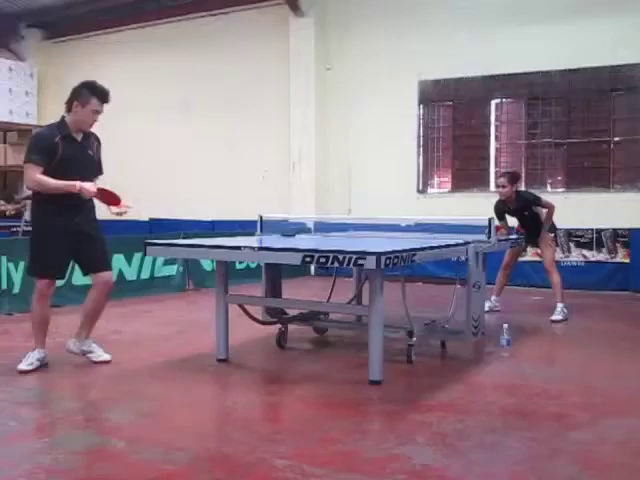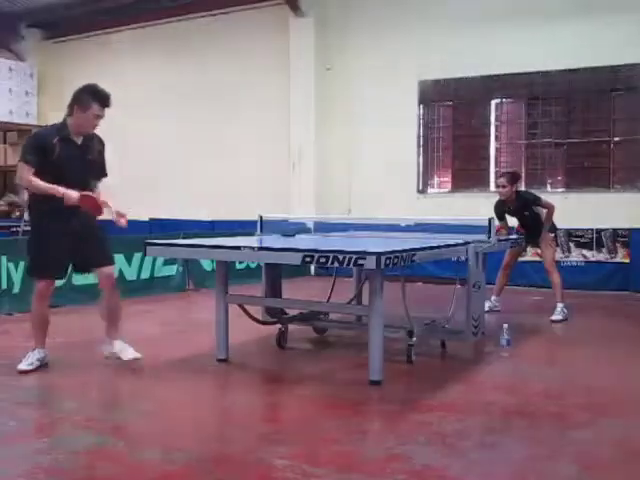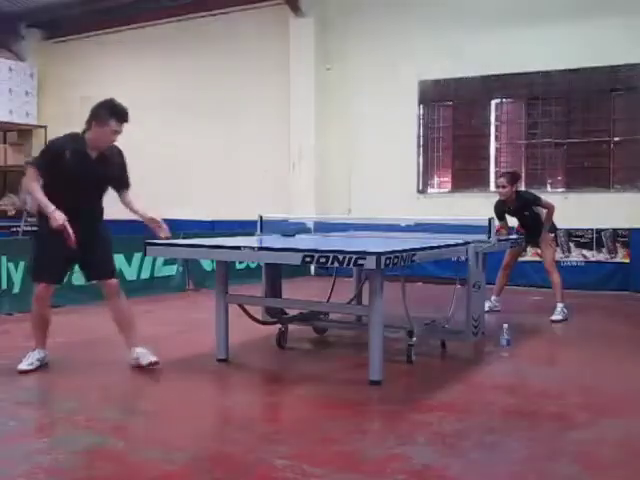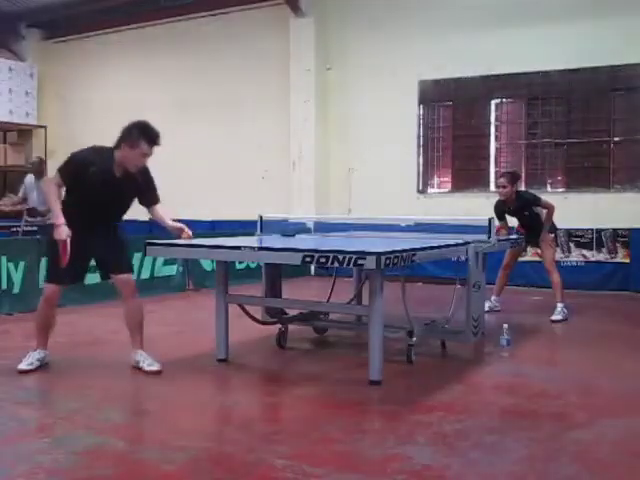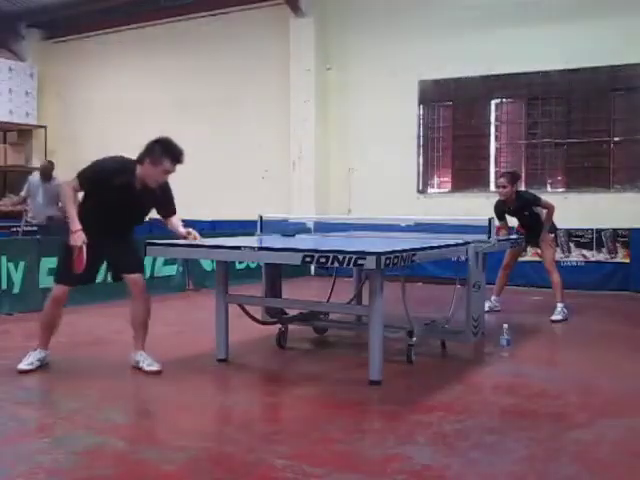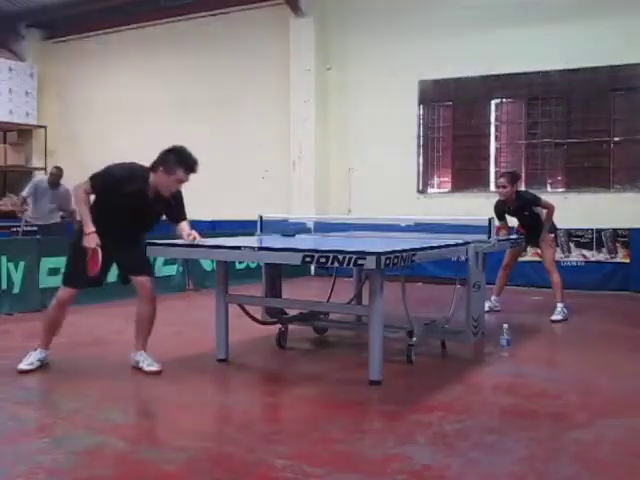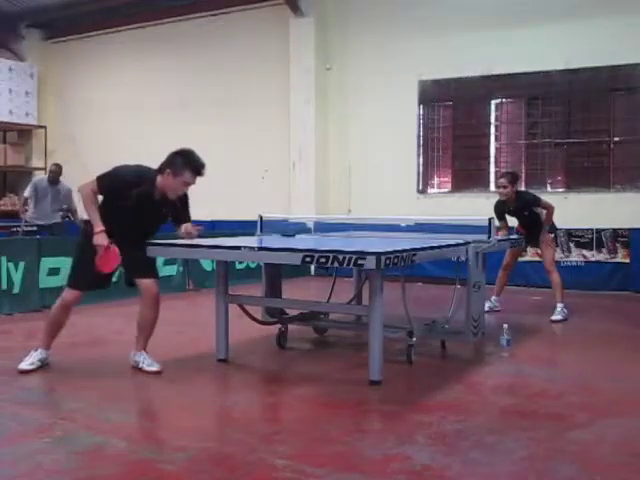
dt=0.2s
person 1, frame 1
left shoulder: (93, 142)
right shoulder: (45, 137)
right elbow: (32, 180)
right wrist: (75, 187)
left hip: (85, 222)
right hip: (51, 224)
left knee: (105, 280)
right knee: (44, 287)
left ankle: (81, 340)
right ankle: (39, 350)
person 1, frame 2
left shoulder: (96, 144)
right shoulder: (44, 138)
right elbow: (23, 178)
left wrist: (110, 206)
right wrist: (61, 192)
left hip: (84, 221)
right hip: (49, 223)
left knee: (109, 277)
right knee: (43, 288)
left ankle: (114, 341)
right ankle: (39, 351)
person 1, frame 3
left shoulder: (114, 157)
right shoulder: (60, 147)
left elbow: (124, 194)
right elbow: (29, 179)
left wrist: (146, 216)
right wrist: (50, 210)
left hip: (91, 229)
right hip: (54, 228)
left knee: (112, 288)
right knee: (42, 292)
left ankle: (136, 350)
right ankle: (39, 351)
person 1, frame 4
left shoulder: (141, 175)
right shoulder: (87, 159)
left elbow: (153, 207)
right elbow: (51, 184)
left wrist: (171, 225)
right wrist: (59, 222)
left hip: (106, 234)
right hip: (70, 232)
left knee: (128, 285)
right knee: (50, 293)
left ankle: (138, 353)
right ankle: (40, 351)
person 1, frame 5
left shoulder: (161, 189)
right shoulder: (109, 168)
left elbow: (170, 217)
right elbow: (68, 188)
left wrist: (182, 230)
right wrist: (75, 228)
left hip: (120, 238)
right hip: (85, 236)
left knee: (139, 287)
right knee: (58, 294)
left ankle: (139, 353)
right ankle: (40, 351)
person 1, frame 6
left shoulder: (172, 196)
right shoulder: (122, 175)
left elbow: (179, 222)
right elbow: (80, 190)
left wrist: (187, 232)
right wrist: (89, 230)
left hip: (129, 243)
right hip: (94, 238)
left knee: (147, 289)
right knee: (64, 296)
left ankle: (139, 353)
right ankle: (41, 350)
person 1, frame 7
left shoulder: (178, 199)
right shoulder: (129, 176)
left elbow: (181, 227)
right elbow: (86, 189)
left wrist: (187, 231)
right wrist: (99, 229)
left hip: (135, 245)
right hip: (100, 240)
left knee: (151, 292)
right knee: (69, 298)
left ankle: (139, 353)
right ankle: (42, 351)
person 2, frame 1
left shoulder: (526, 197)
right shoulder: (499, 206)
left elbow: (551, 207)
right elbow: (504, 229)
left wrist: (544, 232)
right wrist: (499, 231)
left hip: (543, 230)
right hip: (524, 231)
left knee: (550, 266)
right knee: (506, 265)
left ankle: (561, 307)
right ankle: (494, 301)
person 2, frame 2
left shoulder: (526, 197)
right shoulder: (499, 206)
left elbow: (551, 207)
right elbow: (504, 229)
left wrist: (545, 232)
right wrist: (500, 232)
left hip: (543, 230)
right hip: (524, 231)
left knee: (550, 266)
right knee: (506, 265)
left ankle: (561, 307)
right ankle: (494, 301)
person 2, frame 3
left shoulder: (526, 197)
right shoulder: (499, 206)
left elbow: (551, 208)
right elbow: (504, 229)
left wrist: (544, 232)
right wrist: (500, 232)
left hip: (543, 230)
right hip: (524, 231)
left knee: (550, 267)
right knee: (506, 265)
left ankle: (561, 307)
right ankle: (494, 301)
person 2, frame 4
left shoulder: (526, 197)
right shoulder: (499, 206)
left elbow: (551, 207)
right elbow: (504, 229)
left wrist: (544, 232)
right wrist: (501, 232)
left hip: (543, 230)
right hip: (524, 231)
left knee: (550, 267)
right knee: (506, 265)
left ankle: (561, 307)
right ankle: (494, 301)
person 2, frame 5
left shoulder: (526, 197)
right shoulder: (499, 206)
left elbow: (550, 207)
right elbow: (504, 229)
left wrist: (545, 232)
right wrist: (501, 232)
left hip: (543, 230)
right hip: (524, 231)
left knee: (550, 266)
right knee: (506, 265)
left ankle: (561, 307)
right ankle: (494, 301)
person 2, frame 6
left shoulder: (526, 197)
right shoulder: (499, 206)
left elbow: (551, 208)
right elbow: (504, 229)
left wrist: (544, 232)
right wrist: (501, 233)
left hip: (543, 229)
right hip: (524, 231)
left knee: (550, 267)
right knee: (506, 265)
left ankle: (561, 307)
right ankle: (494, 301)
person 2, frame 7
left shoulder: (526, 198)
right shoulder: (499, 206)
left elbow: (550, 208)
right elbow: (504, 228)
left wrist: (544, 232)
right wrist: (501, 233)
left hip: (543, 230)
right hip: (524, 230)
left knee: (550, 267)
right knee: (506, 265)
left ankle: (561, 307)
right ankle: (494, 301)
